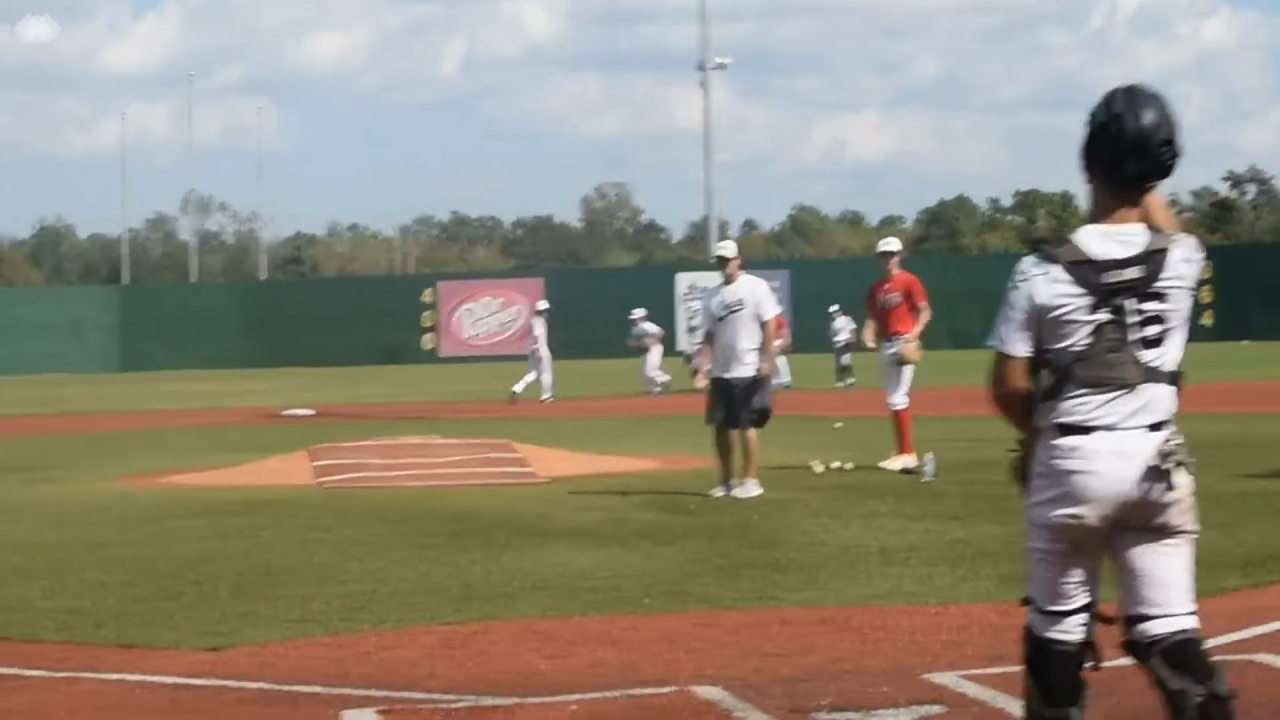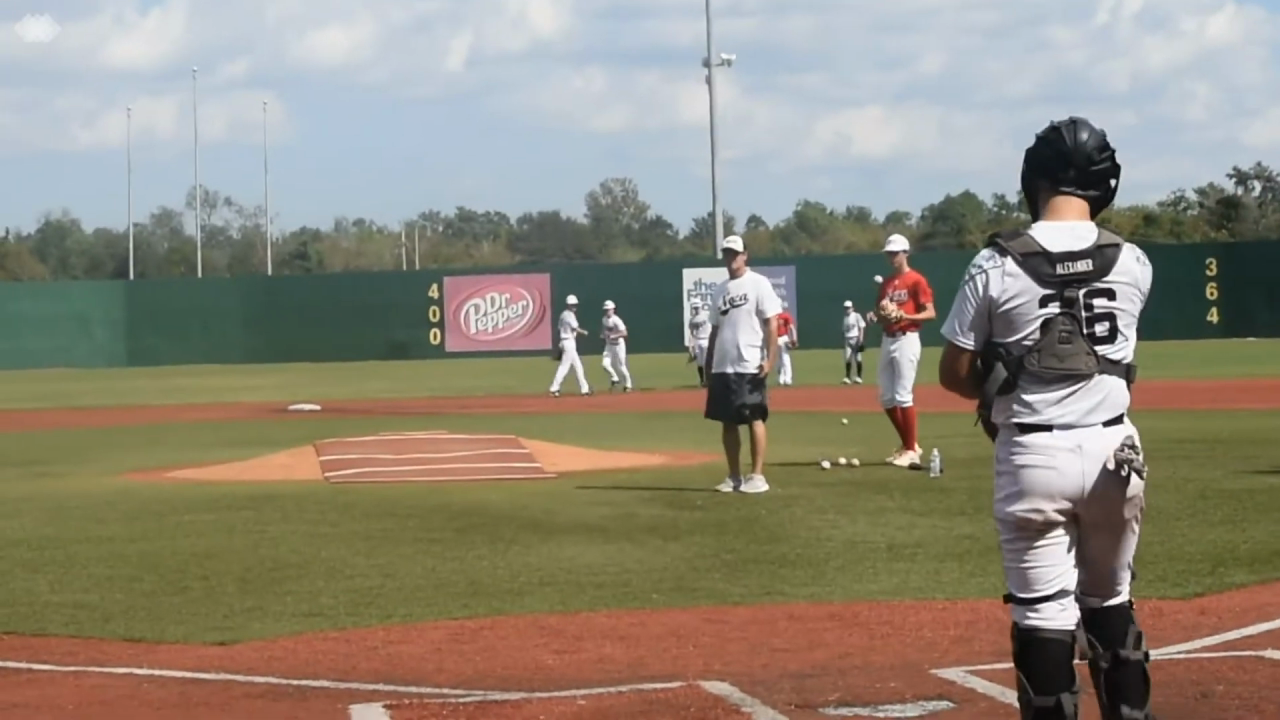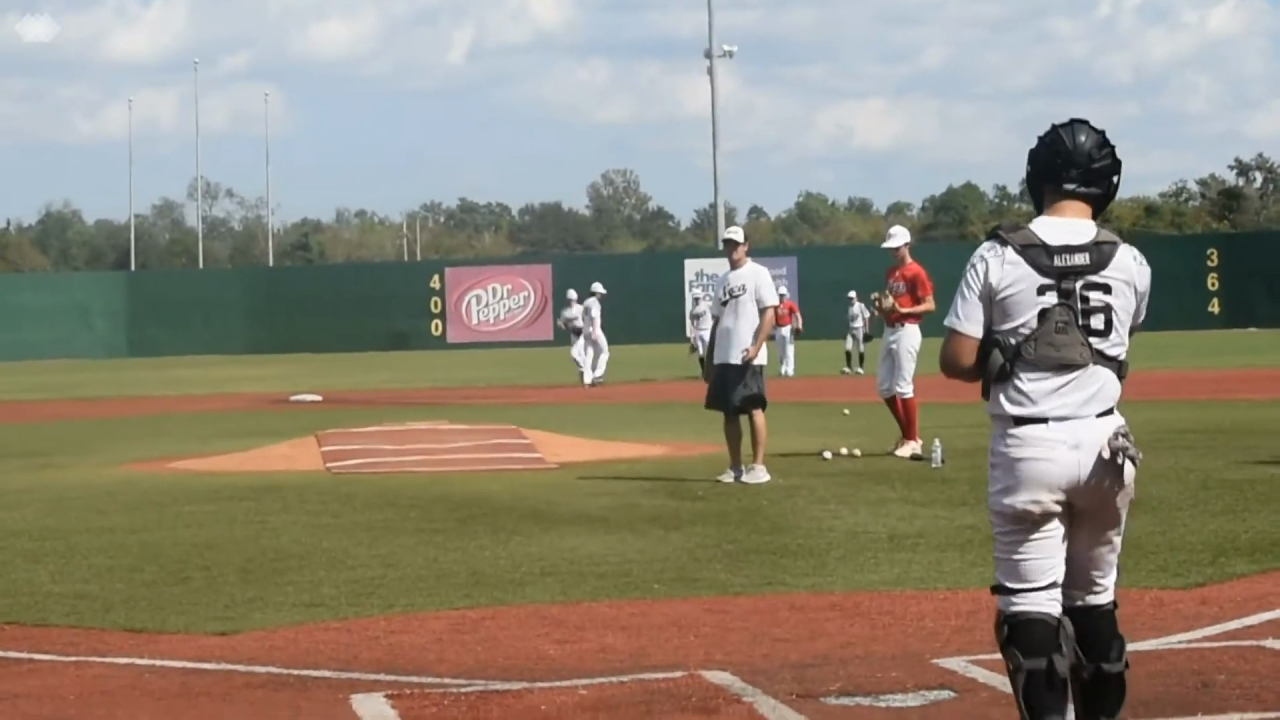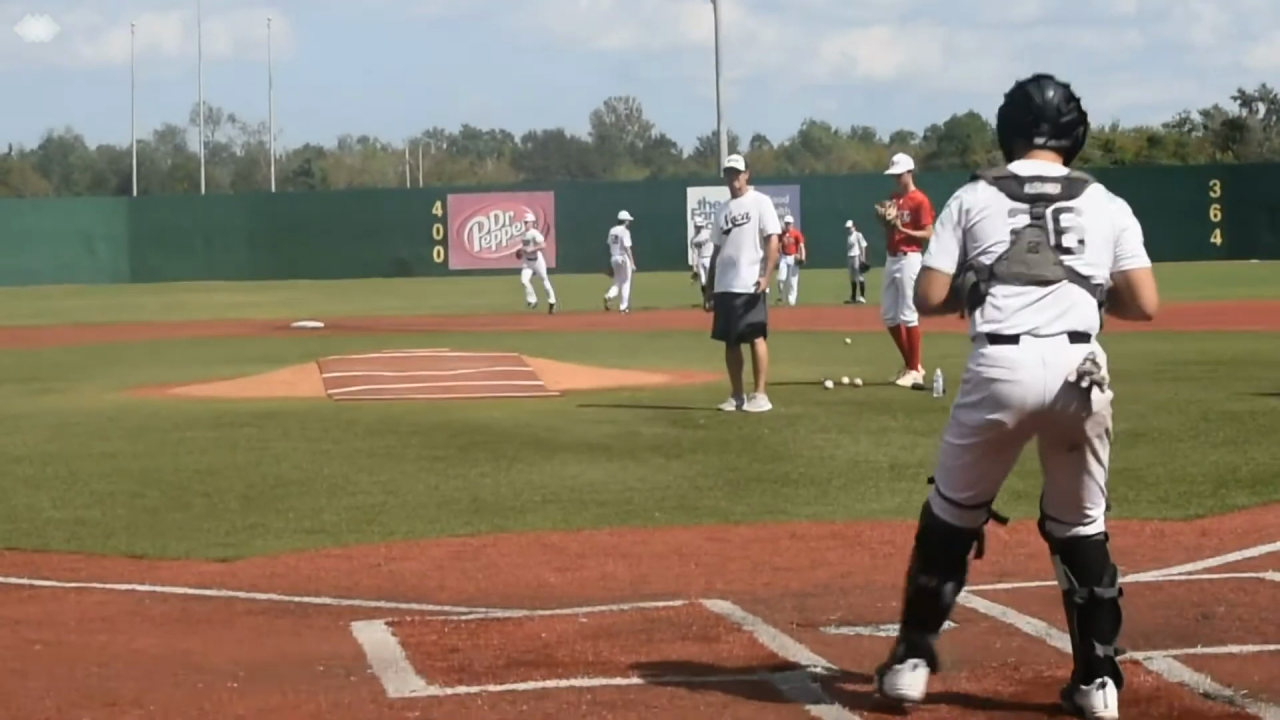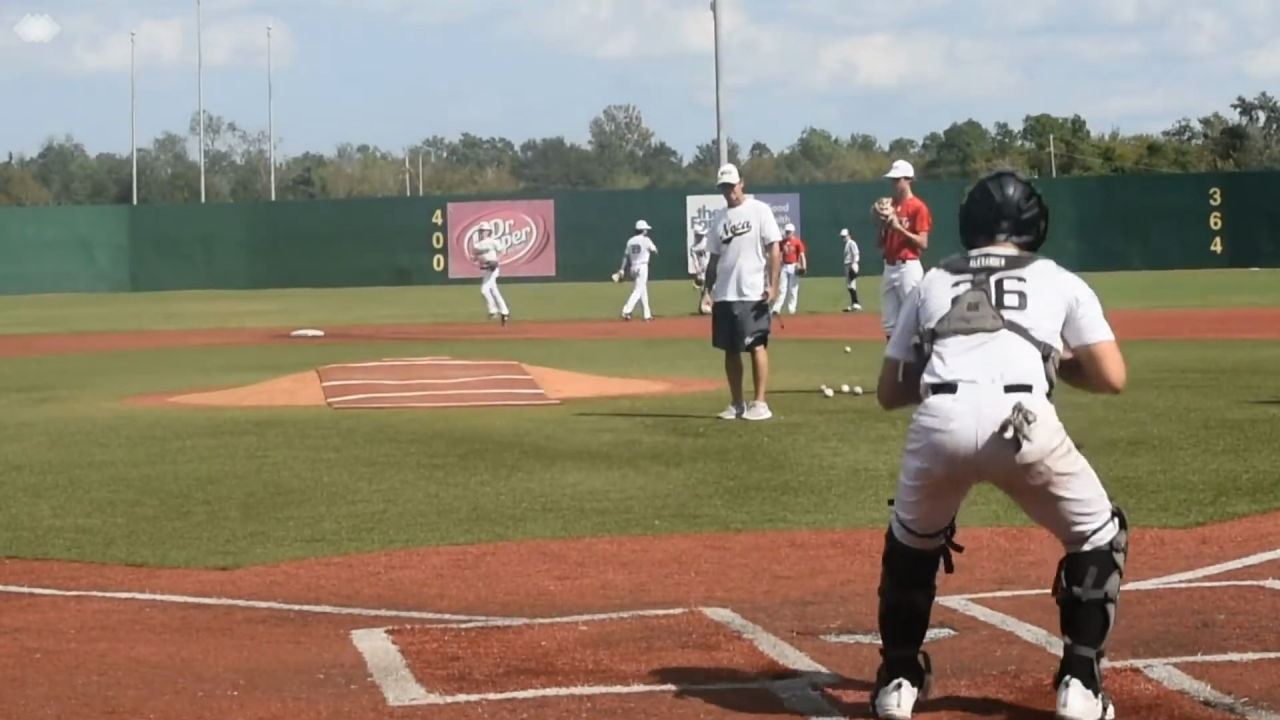
dt=0.4s
person 1, frame 1
left shoulder: (1041, 268)
right shoulder: (1183, 259)
left elbow: (1005, 384)
left wrist: (1036, 434)
right wrist: (1144, 183)
left hip: (1073, 462)
right hip: (1156, 459)
left knee: (1057, 627)
right knee: (1168, 626)
person 1, frame 2
left shoulder: (996, 264)
right shoulder: (1133, 262)
left elbow: (955, 372)
left hip: (1033, 456)
right hip: (1112, 452)
left knee: (1045, 615)
right knee: (1109, 603)
person 1, frame 3
left shoulder: (998, 255)
right shoulder: (1129, 262)
left elbow: (957, 359)
left hip: (1028, 449)
right hip: (1104, 447)
left knee: (1029, 602)
right knee: (1093, 597)
person 1, frame 4
left shoulder: (973, 197)
right shoulder: (1105, 204)
left elbow: (931, 297)
right elbow: (1144, 305)
left hip: (998, 369)
right hip: (1076, 370)
left knee: (952, 516)
right knee: (1080, 527)
left ankle: (913, 657)
person 1, frame 5
left shoulder: (933, 282)
right shoulder: (1061, 281)
left elbow: (889, 393)
right elbow: (1112, 378)
left hip: (937, 422)
right hip: (1019, 423)
left knee: (912, 542)
right knee: (1099, 538)
person 2, frame 1
left shoulder: (755, 286)
right shoulder: (713, 295)
left elbow: (770, 325)
right elbow: (709, 335)
left wrist: (768, 360)
right wrist: (703, 369)
left hip: (748, 370)
right hip: (721, 372)
left knee: (747, 426)
right knee: (720, 426)
left ankle: (750, 480)
right ankle: (727, 480)
person 2, frame 2
left shoulder: (759, 283)
right shoulder: (720, 290)
left elbow: (772, 324)
left wrist: (770, 359)
right wrist: (708, 366)
left hip: (749, 367)
right hip: (722, 367)
left knee: (754, 419)
right knee: (727, 422)
left ankle: (757, 476)
right ankle: (734, 476)
person 2, frame 3
left shoulder: (758, 273)
right shoulder: (723, 280)
left elbow: (769, 313)
left wrist: (756, 346)
right wrist: (710, 359)
left hip: (747, 358)
right hip: (724, 358)
left knee: (754, 409)
right knee: (729, 412)
left ankle: (758, 466)
right ankle: (736, 466)
person 2, frame 4
left shoulder: (760, 202)
right shoulder: (723, 209)
left elbow: (773, 242)
left wrist: (767, 276)
right wrist: (710, 288)
left hip: (750, 286)
right hip: (724, 287)
left knee: (756, 338)
right knee: (730, 341)
left ankle: (760, 395)
right ankle: (737, 395)
person 2, frame 5
left shoulder: (759, 210)
right shoulder: (719, 218)
left elbow: (774, 249)
left wrist: (773, 284)
right wrist: (708, 290)
left hip: (752, 294)
right hip: (724, 295)
left knee: (756, 346)
right knee: (730, 349)
left ankle: (760, 403)
right ankle: (737, 403)
person 3, frame 1
left shoulder: (909, 281)
right shoulder: (877, 287)
left elbow: (925, 312)
right elbow: (873, 317)
left wrist: (914, 333)
right wrist: (868, 332)
left hip: (904, 345)
right hip: (885, 345)
left knee: (897, 398)
right knee: (895, 399)
left ankle: (906, 455)
right ankle: (906, 452)
person 3, frame 2
left shoulder: (916, 280)
right shoulder: (886, 282)
left elbow: (931, 312)
left wrist: (906, 316)
right wrist: (876, 316)
left hip: (906, 341)
right hip: (887, 341)
left knee: (903, 396)
right knee: (886, 397)
left ankle: (911, 451)
right ankle: (907, 444)
person 3, frame 3
left shoulder: (916, 272)
right shoulder: (891, 272)
left elbow: (930, 306)
left wrist: (901, 309)
right wrist: (881, 306)
left hip: (906, 332)
right hip: (889, 331)
left knee: (903, 386)
right knee: (884, 387)
left ankle: (912, 440)
right ankle: (907, 436)
person 3, frame 4
left shoulder: (920, 200)
right shoulder: (892, 199)
left elbow: (929, 235)
left wrist: (902, 229)
right wrist: (885, 221)
left hip: (910, 260)
right hip: (891, 260)
left knee: (908, 315)
right knee: (889, 316)
left ankle: (915, 371)
right ankle: (911, 365)
person 3, frame 5
left shoulder: (918, 207)
right shoulder: (890, 209)
left elbow: (922, 244)
right elbow: (880, 245)
left wrist: (900, 228)
right wrist: (881, 224)
left hip: (909, 268)
right hip: (889, 269)
right knee: (890, 327)
